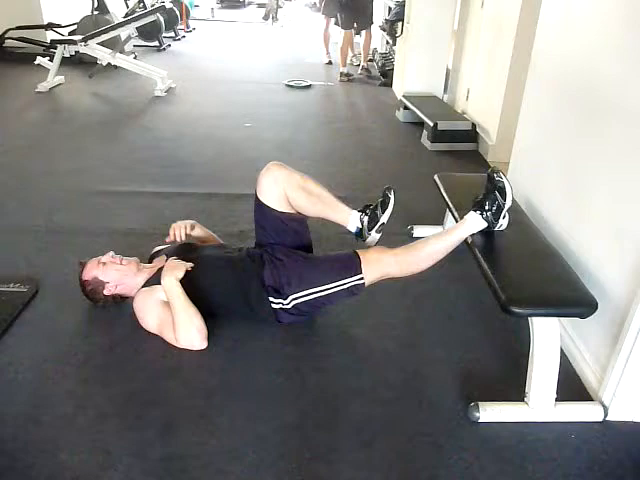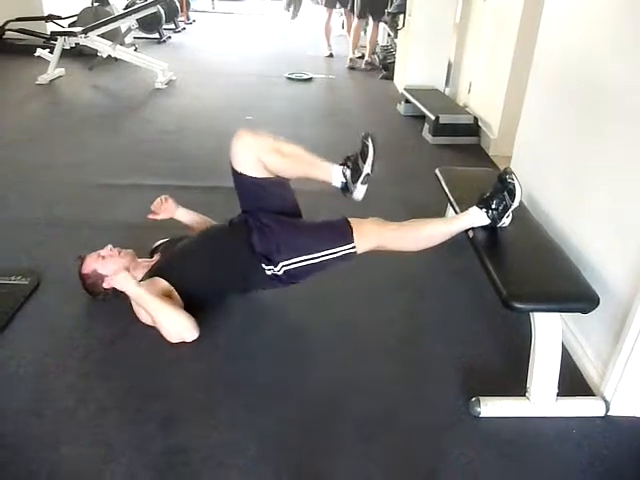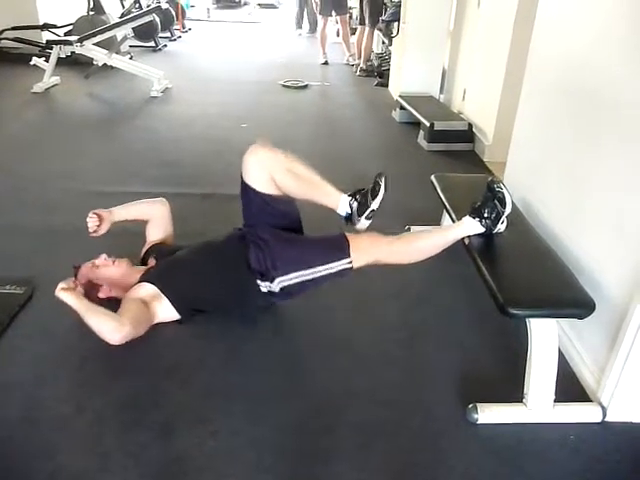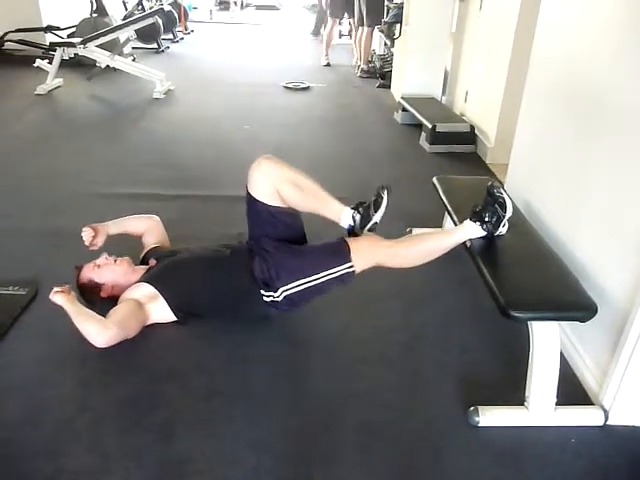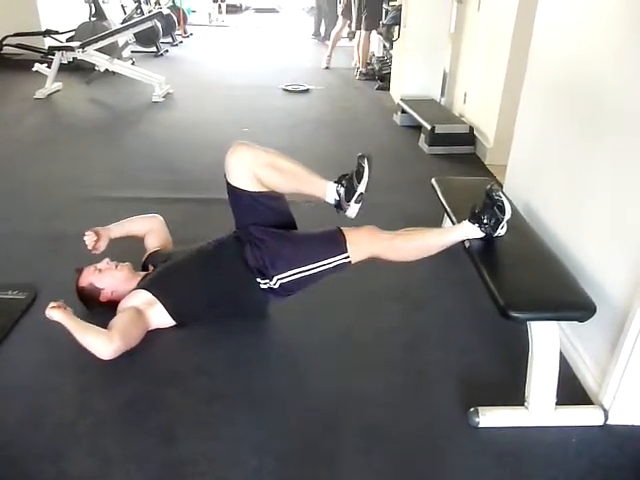
dt=1s
person 1, frame 1
left shoulder: (160, 255)
right shoulder: (148, 301)
right elbow: (195, 340)
left wrist: (193, 229)
right wrist: (172, 285)
left hip: (268, 257)
right hip: (278, 290)
left knee: (274, 175)
right knee: (384, 261)
left ankle: (359, 222)
right ankle: (476, 220)
person 1, frame 2
left shoulder: (162, 250)
right shoulder: (148, 295)
right elbow: (186, 331)
left wrist: (176, 211)
right wrist: (134, 289)
left hip: (258, 228)
right hip: (270, 255)
left knee: (247, 142)
right knee: (375, 232)
left ankle: (343, 176)
right ankle: (479, 215)
person 1, frame 3
left shoulder: (152, 254)
right shoulder: (139, 301)
left elbow: (161, 206)
right elbow: (118, 332)
left wrist: (110, 215)
right wrist: (76, 301)
left hip: (258, 243)
right hip: (267, 270)
left knee: (260, 156)
right knee: (374, 246)
left ankle: (348, 206)
right ankle: (473, 224)
person 1, frame 4
left shoulder: (153, 258)
right shoulder: (138, 301)
left elbow: (151, 220)
right elbow: (104, 334)
left wrist: (104, 229)
right wrist: (68, 303)
left hip: (262, 252)
right hip: (270, 282)
left knee: (265, 169)
right knee: (374, 250)
left ankle: (350, 217)
right ankle: (475, 228)
person 1, frame 5
left shoulder: (153, 262)
right shoulder: (136, 307)
left elbow: (155, 220)
right elbow: (110, 346)
left wrist: (106, 232)
right wrist: (66, 318)
left hip: (253, 244)
right hip: (264, 270)
left knee: (241, 156)
right knee: (372, 240)
left ankle: (337, 193)
right ankle: (473, 229)
